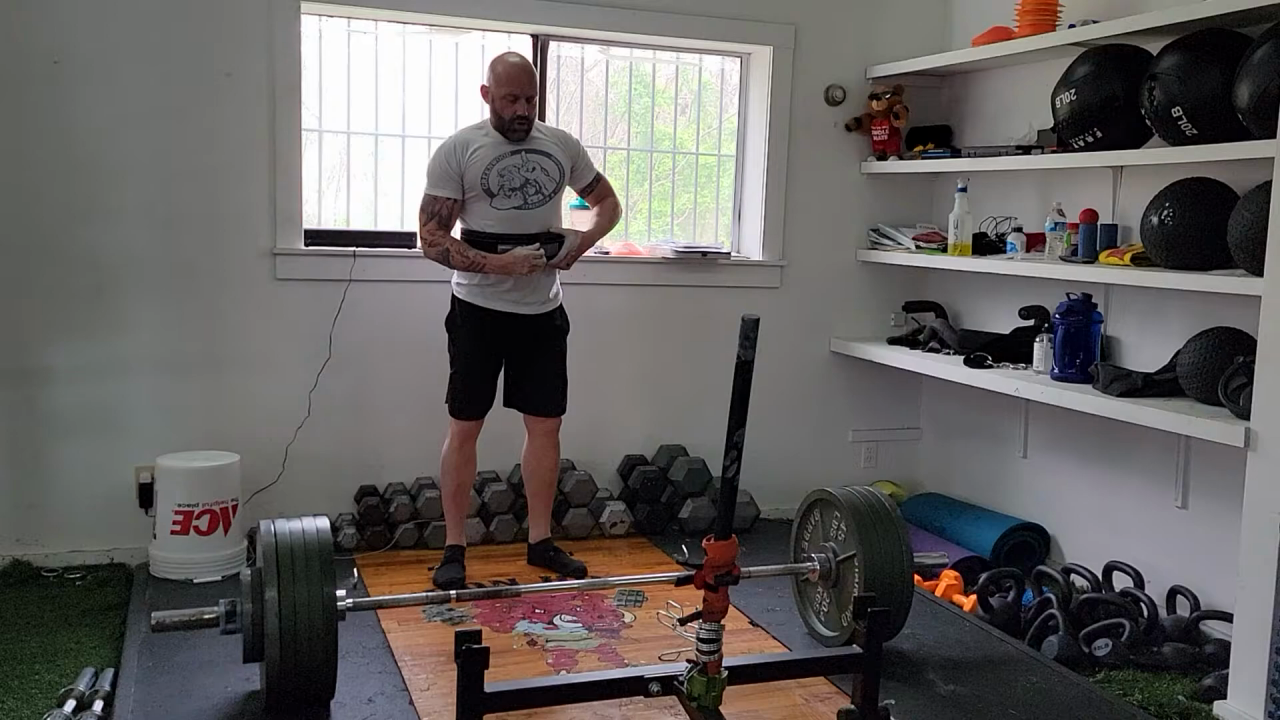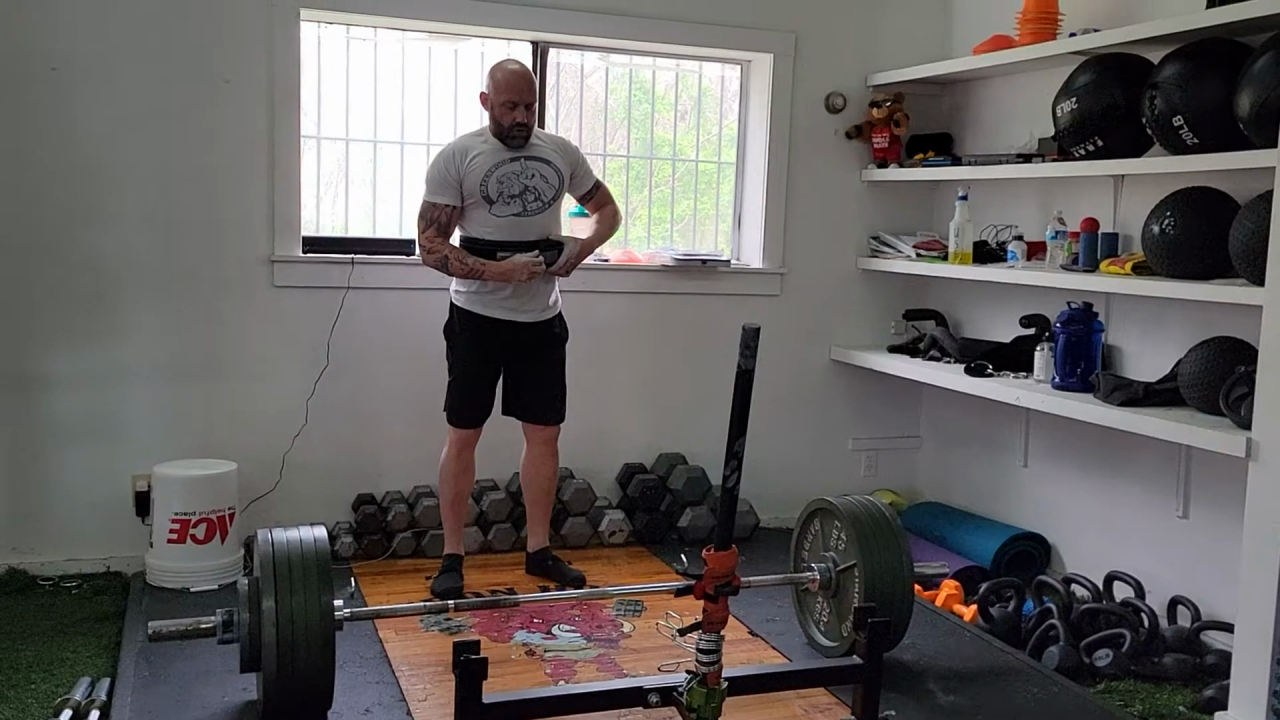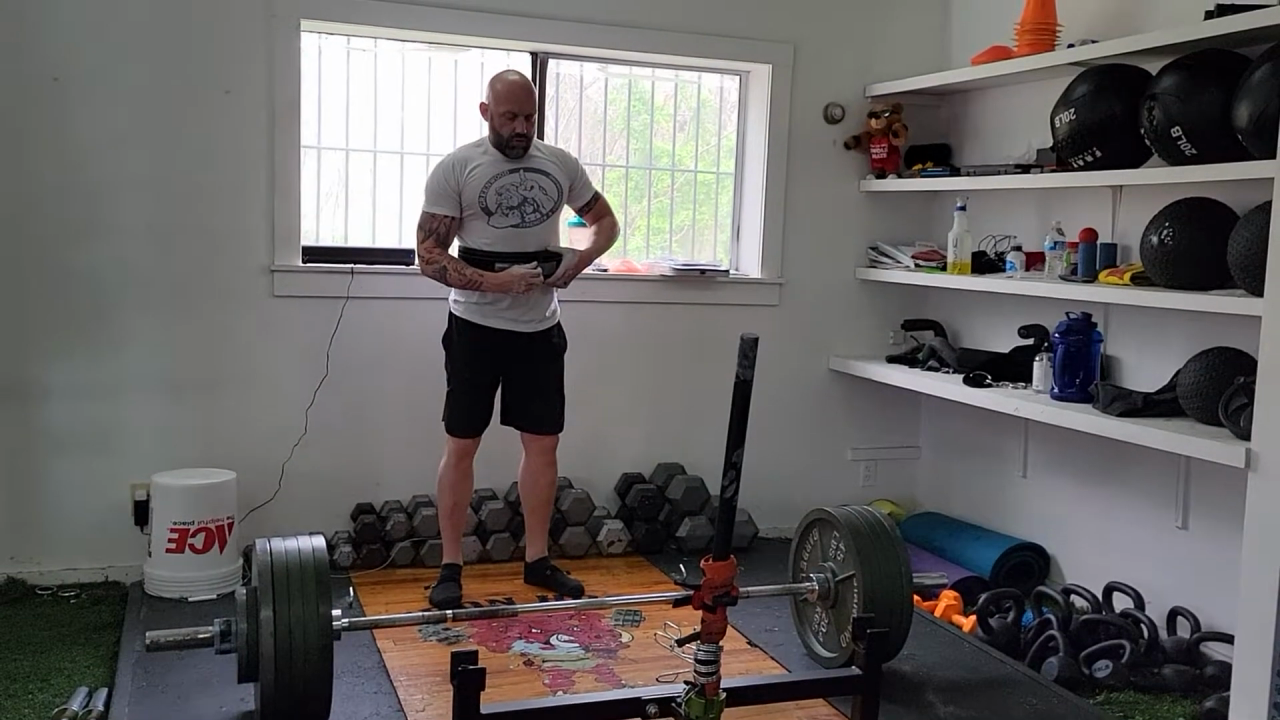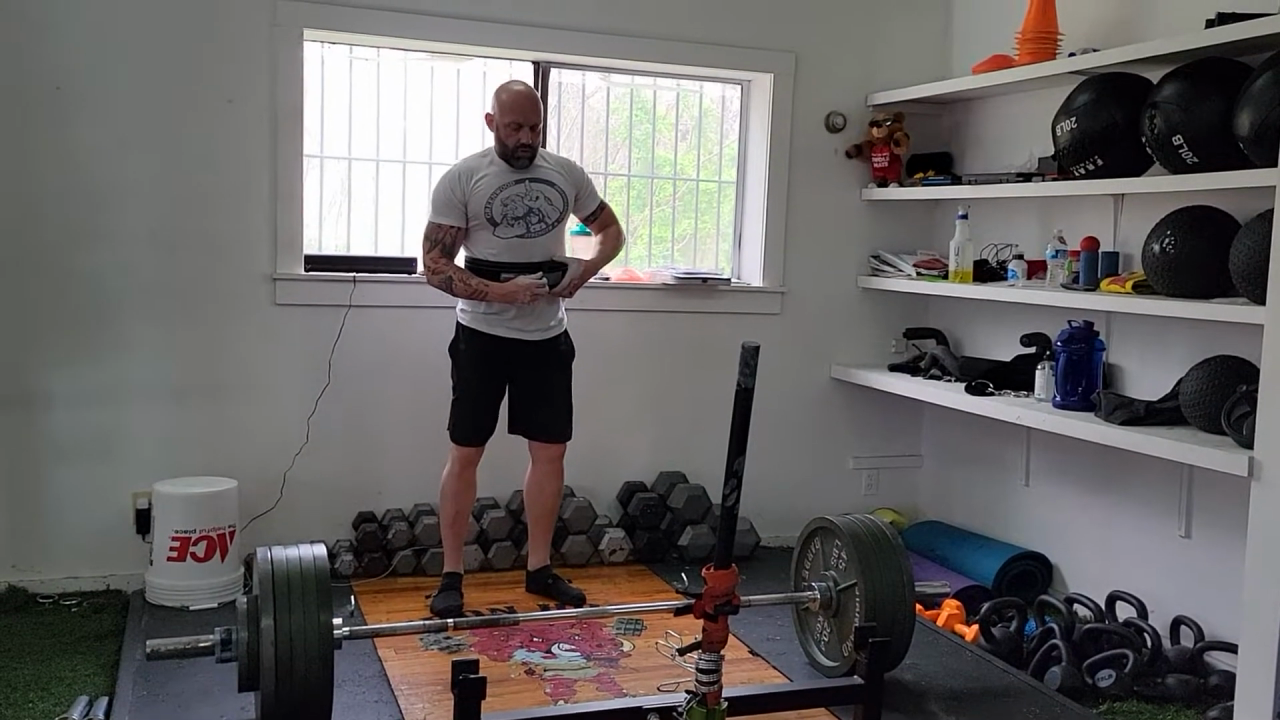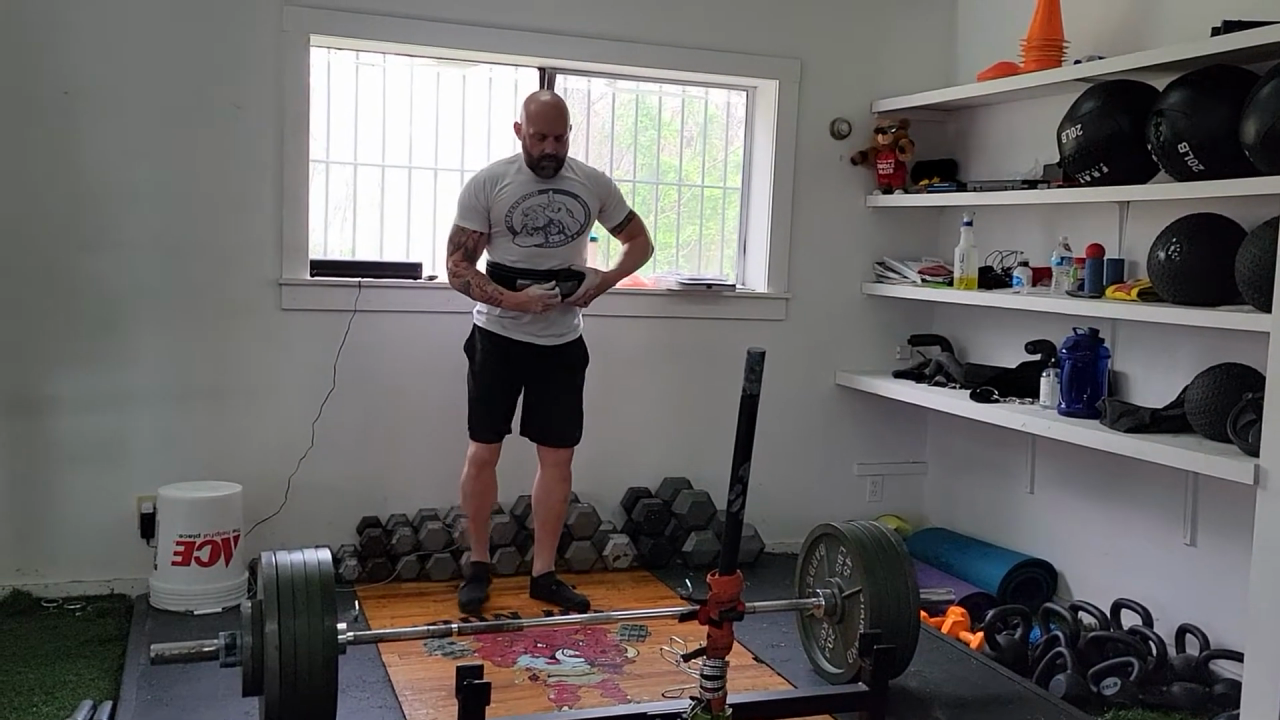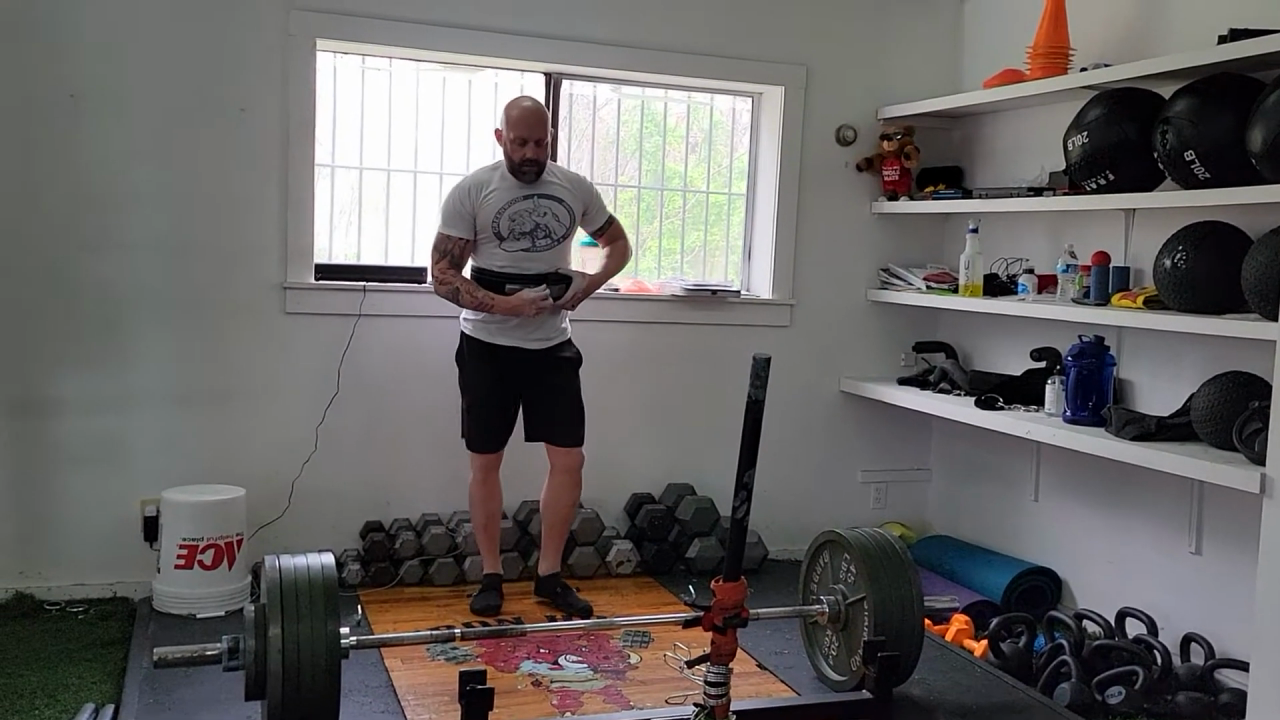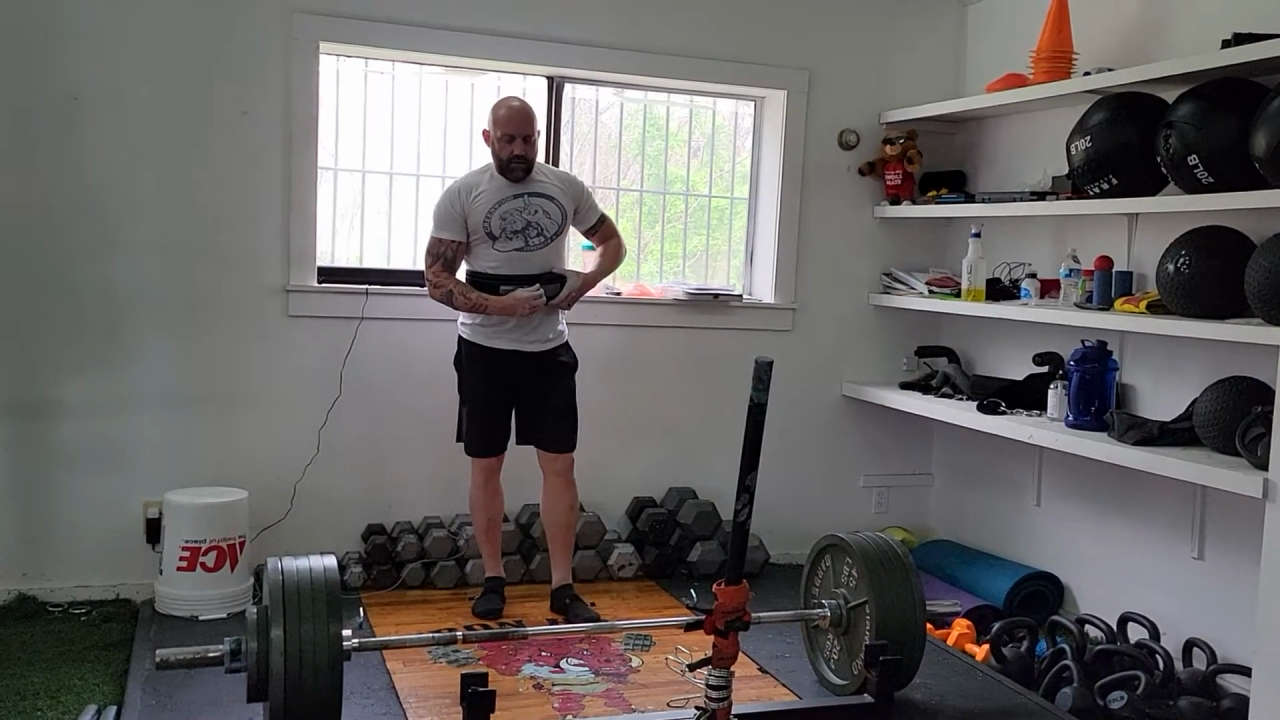
dt=0.4s
person 1, frame 1
left shoulder: (562, 146)
right shoulder: (457, 151)
left elbow: (609, 202)
right elbow: (432, 239)
left wrist: (583, 240)
right wrist: (498, 265)
left hip: (543, 311)
right hip: (479, 309)
left knee: (545, 425)
right knee: (465, 427)
left ankle: (541, 541)
right ankle: (454, 548)
person 1, frame 2
left shoulder: (562, 152)
right shoulder: (456, 158)
left elbow: (608, 209)
right elbow: (430, 245)
left wrist: (583, 246)
right wrist: (496, 272)
left hip: (542, 317)
right hip: (478, 316)
left knee: (544, 434)
right knee: (463, 435)
left ankle: (539, 550)
right ankle: (452, 556)
person 1, frame 3
left shoulder: (561, 164)
right shoulder: (455, 168)
left elbow: (606, 220)
right elbow: (429, 256)
left wrist: (581, 258)
right wrist: (495, 282)
left hip: (540, 327)
right hip: (476, 326)
left knee: (542, 443)
right knee: (461, 444)
left ankle: (537, 559)
right ankle: (450, 566)
person 1, frame 4
left shoulder: (567, 173)
right shoulder: (462, 179)
left elbow: (612, 229)
right elbow: (436, 265)
left wrist: (587, 268)
right wrist: (500, 293)
left hip: (548, 337)
right hip: (484, 335)
left knee: (549, 452)
right knee: (465, 453)
left ankle: (540, 568)
right ankle: (451, 575)
person 1, frame 5
left shoulder: (594, 184)
right shoulder: (487, 184)
left elbow: (640, 241)
right elbow: (457, 267)
left wrist: (603, 280)
right wrist: (513, 300)
left hip: (561, 342)
right hip: (498, 337)
left knee: (557, 458)
right knee: (483, 453)
left ankle: (543, 572)
right ankle: (478, 565)
person 1, frame 6
left shoulder: (576, 188)
right shoulder: (471, 192)
left elbow: (619, 243)
right elbow: (443, 275)
left wrist: (591, 282)
right wrist: (504, 305)
left hip: (552, 345)
right hip: (488, 345)
left knee: (568, 459)
right knee: (485, 461)
left ankle: (549, 576)
right ankle: (491, 577)
person 1, frame 7
left shoulder: (566, 186)
right shoulder: (461, 194)
left elbow: (612, 241)
right elbow: (437, 279)
left wrist: (585, 280)
right wrist: (499, 305)
left hip: (548, 348)
right hip: (485, 349)
left knee: (559, 466)
right knee: (486, 466)
left ankle: (563, 587)
right ankle: (493, 580)
